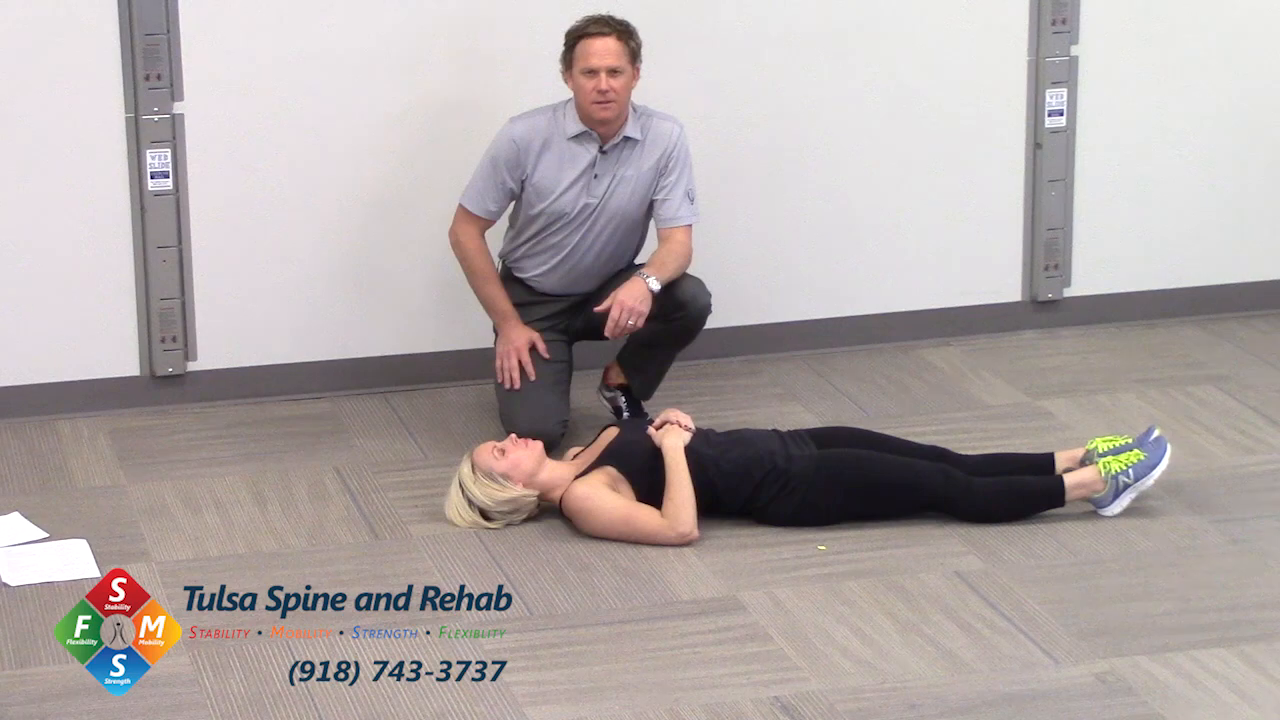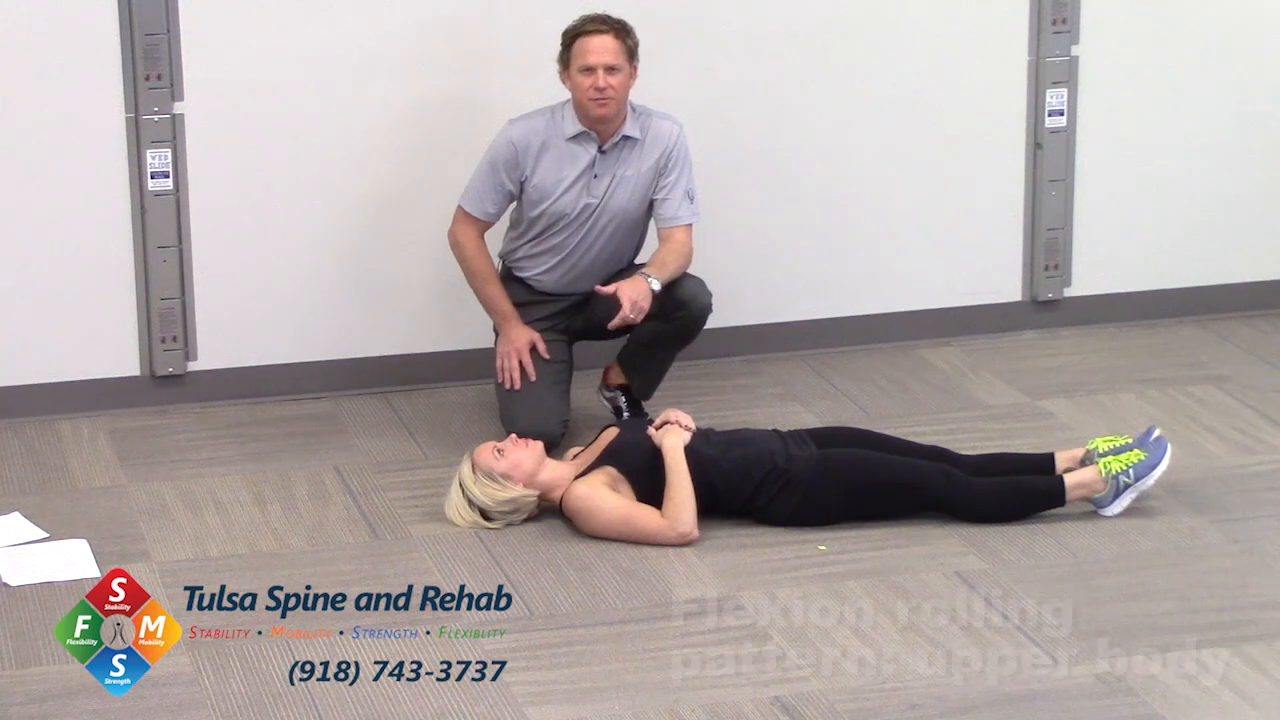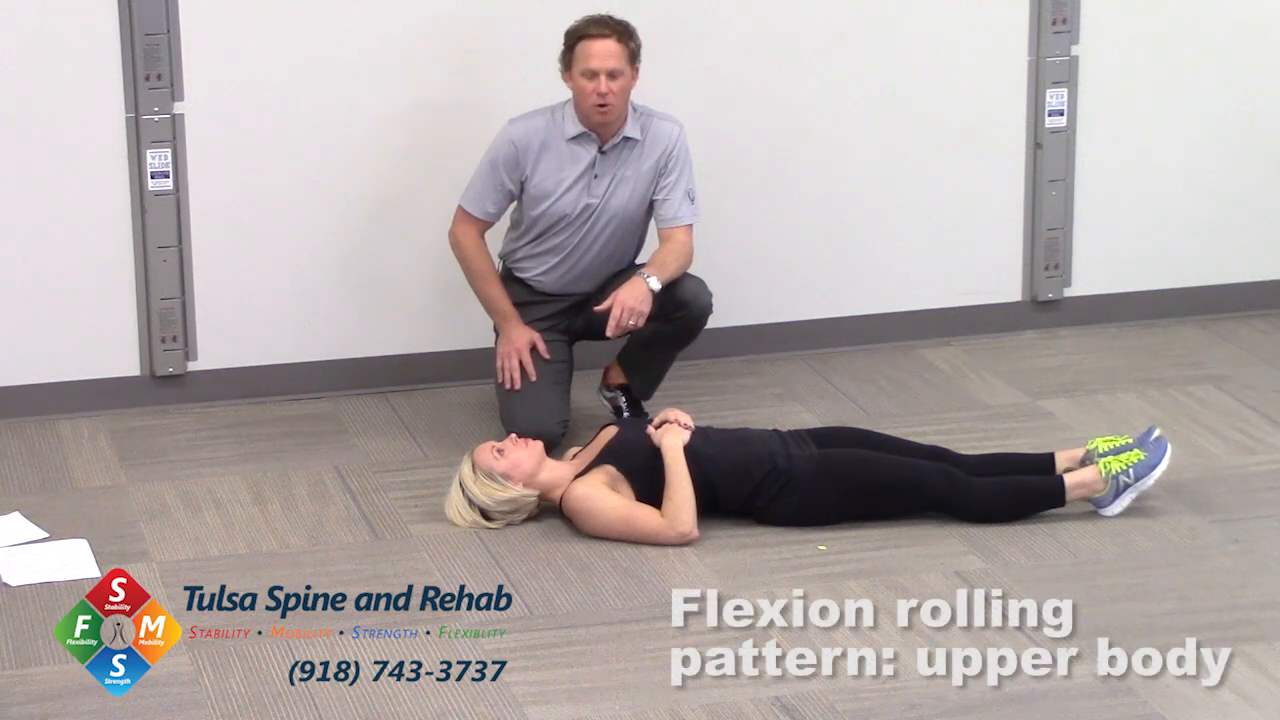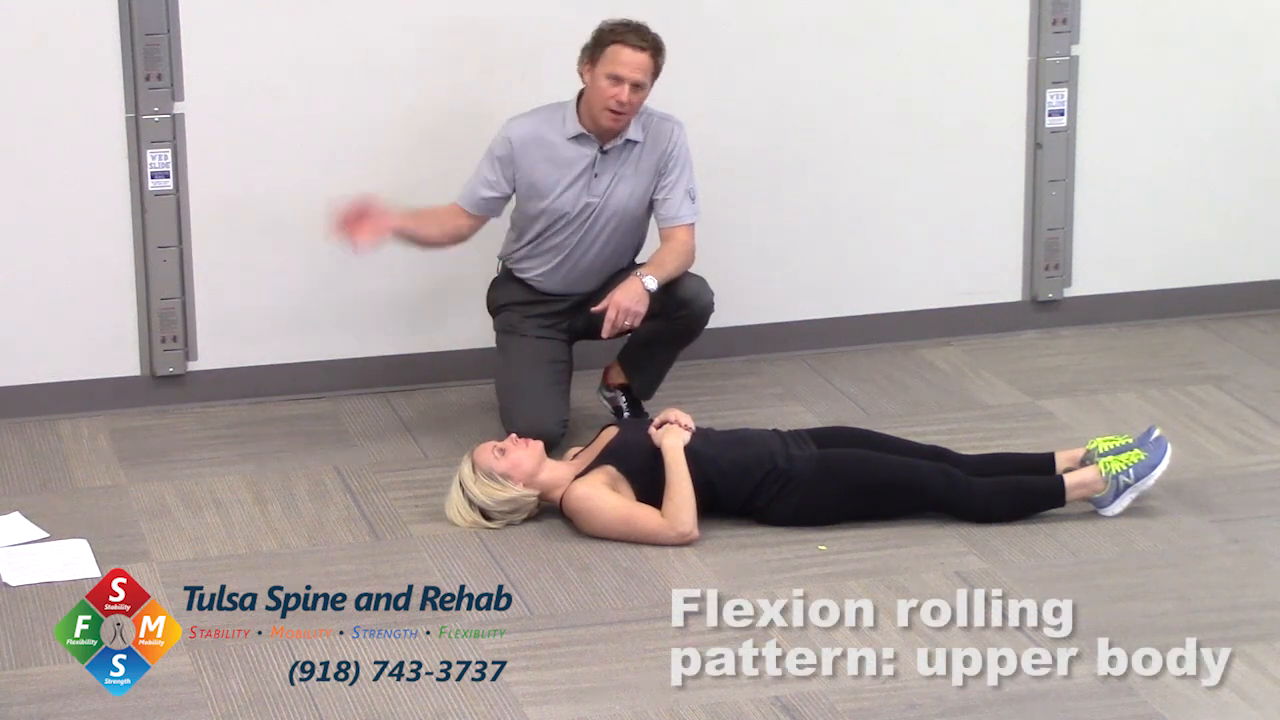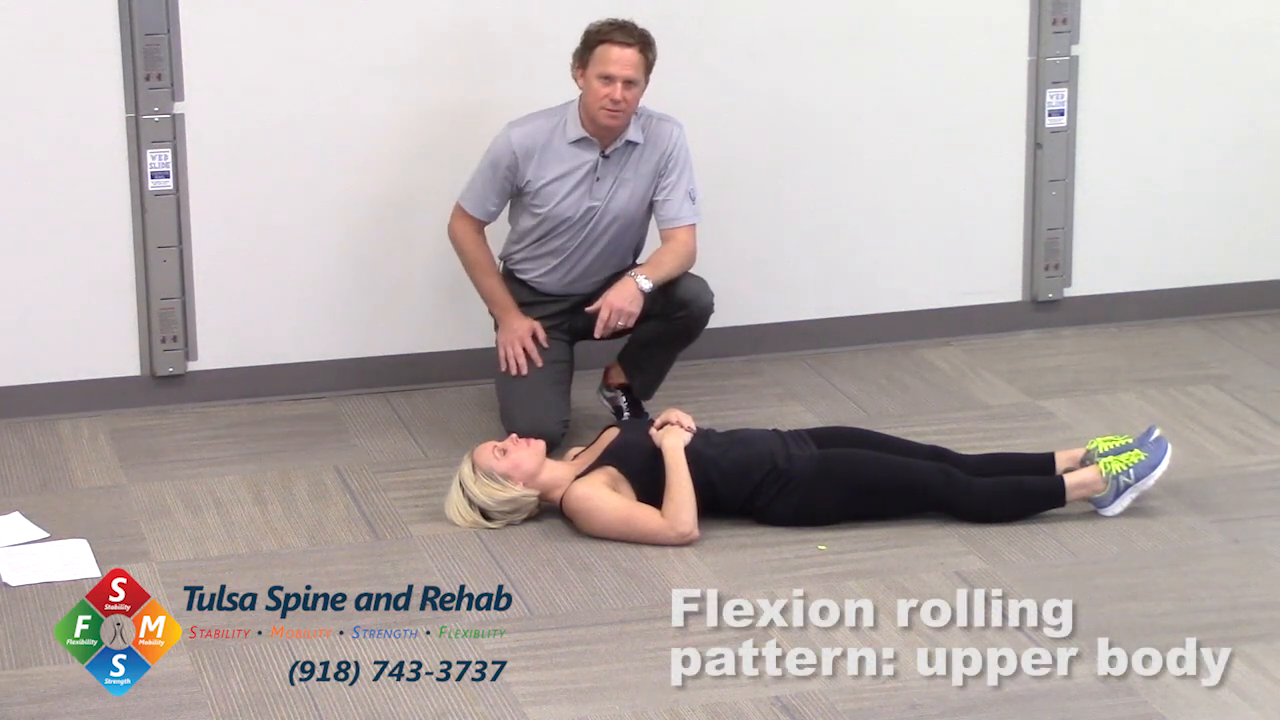
dt=1s
person 1, frame 1
left shoulder: (581, 460)
right shoulder: (583, 500)
right elbow: (680, 527)
left wrist: (668, 422)
right wrist: (674, 449)
left hip: (777, 443)
right hip: (782, 489)
left knee: (943, 461)
right knee: (947, 489)
left ankle: (1082, 459)
right ankle: (1094, 484)
person 1, frame 2
left shoulder: (581, 460)
right shoulder: (583, 500)
right elbow: (681, 528)
left wrist: (667, 423)
right wrist: (673, 449)
left hip: (778, 445)
right hip: (782, 489)
left knee: (944, 461)
right knee: (947, 489)
left ankle: (1080, 459)
right ankle: (1094, 484)
person 1, frame 3
left shoulder: (583, 462)
right shoulder: (583, 500)
right elbow: (681, 528)
left wrist: (668, 423)
right wrist: (673, 448)
left hip: (779, 445)
right hip: (782, 490)
left knee: (945, 462)
right knee: (947, 490)
left ankle: (1079, 459)
right ankle: (1096, 484)
person 1, frame 4
left shoulder: (584, 460)
right shoulder: (582, 501)
right elbow: (681, 528)
left wrist: (668, 423)
right wrist: (673, 447)
left hip: (779, 444)
right hip: (781, 489)
left knee: (945, 461)
right knee: (948, 489)
left ankle: (1081, 458)
right ankle: (1095, 484)
person 1, frame 5
left shoulder: (582, 461)
right shoulder: (583, 501)
right elbow: (681, 527)
left wrist: (668, 421)
right wrist: (673, 448)
left hip: (777, 444)
right hip: (782, 489)
left knee: (943, 460)
right knee: (947, 489)
left ankle: (1081, 458)
right ankle: (1095, 484)
person 2, frame 1
left shoulder: (665, 137)
right shoulder: (524, 137)
left elbow: (677, 242)
right elbow: (465, 231)
left wrist: (645, 281)
right wrist: (507, 324)
left hip: (611, 290)
right hip: (533, 299)
left knee: (691, 299)
right knee: (537, 431)
left ankle: (621, 383)
right ankle: (535, 368)
person 2, frame 2
left shoulder: (664, 137)
right shoulder: (523, 138)
left elbow: (678, 241)
right elbow: (464, 232)
left wrist: (647, 279)
right wrist: (508, 324)
left hip: (612, 290)
right hip: (533, 299)
left knee: (692, 299)
right knee: (536, 430)
left ankle: (621, 382)
right ankle: (526, 366)
person 2, frame 3
left shoulder: (665, 137)
right shoulder: (523, 137)
left elbow: (678, 242)
right elbow: (465, 232)
left wrist: (647, 281)
right wrist: (508, 324)
left hip: (611, 290)
right hip: (533, 299)
left knee: (693, 299)
right knee: (537, 431)
left ankle: (621, 383)
right ankle: (531, 366)
person 2, frame 4
left shoulder: (666, 137)
right shoulder: (524, 135)
left elbow: (681, 242)
right elbow: (460, 220)
left wrist: (644, 282)
right wrist: (392, 222)
left hip: (611, 290)
right hip: (531, 298)
left knee: (694, 298)
right knee: (537, 431)
left ankle: (622, 381)
right ankle: (537, 370)
person 2, frame 5
left shoulder: (666, 138)
right shoulder: (523, 140)
left elbow: (681, 243)
right elbow: (464, 225)
left wrist: (638, 281)
right wrist: (506, 314)
left hip: (612, 289)
right hip: (534, 299)
left knee: (694, 298)
right knee: (537, 431)
left ankle: (621, 382)
right ankle: (531, 374)
